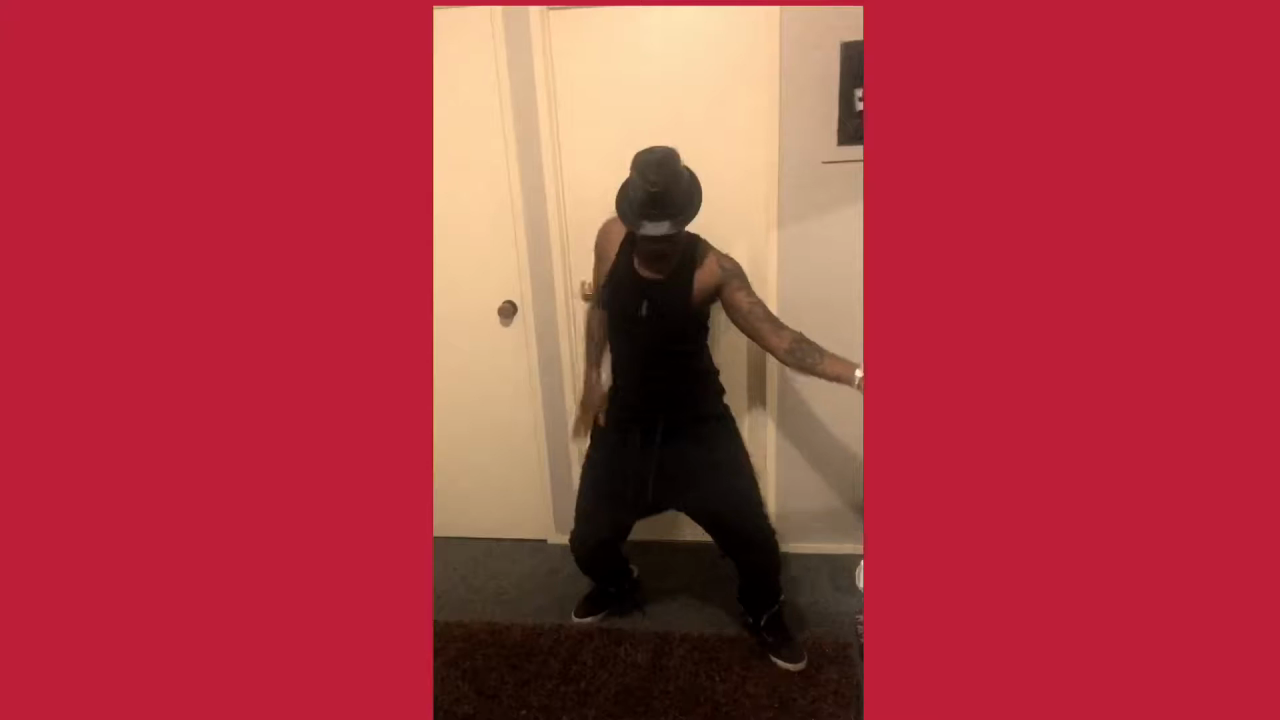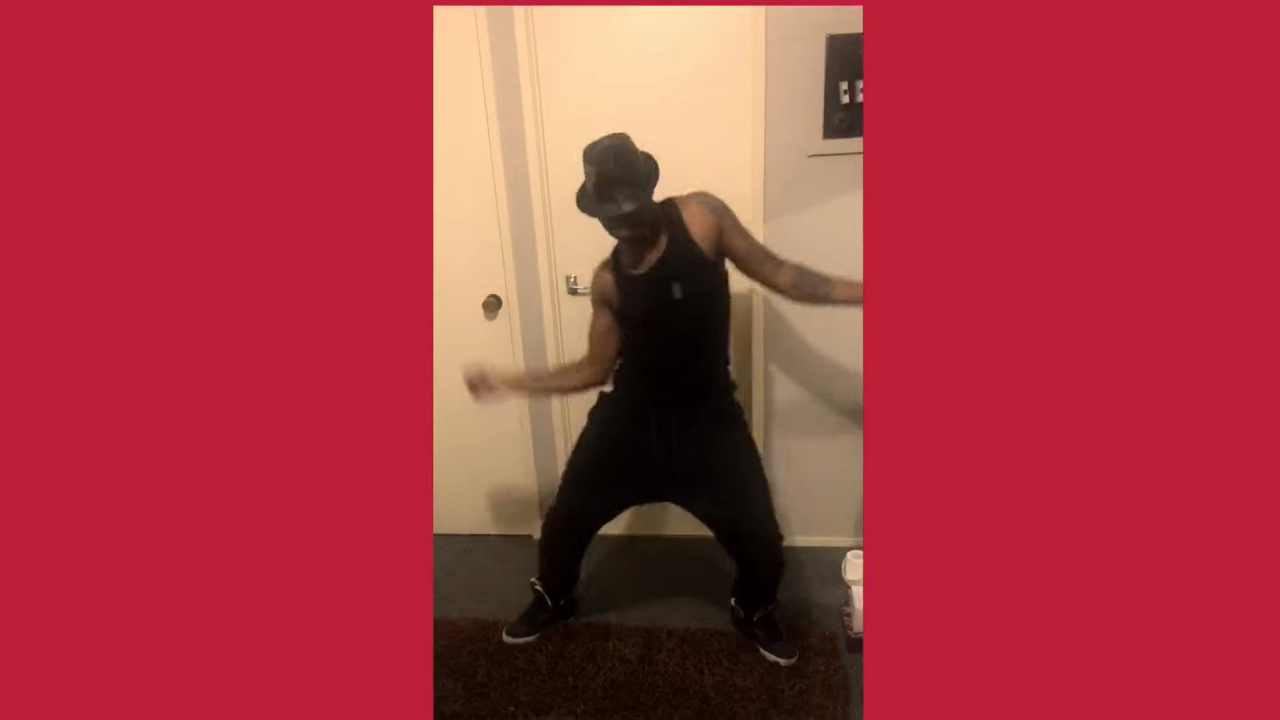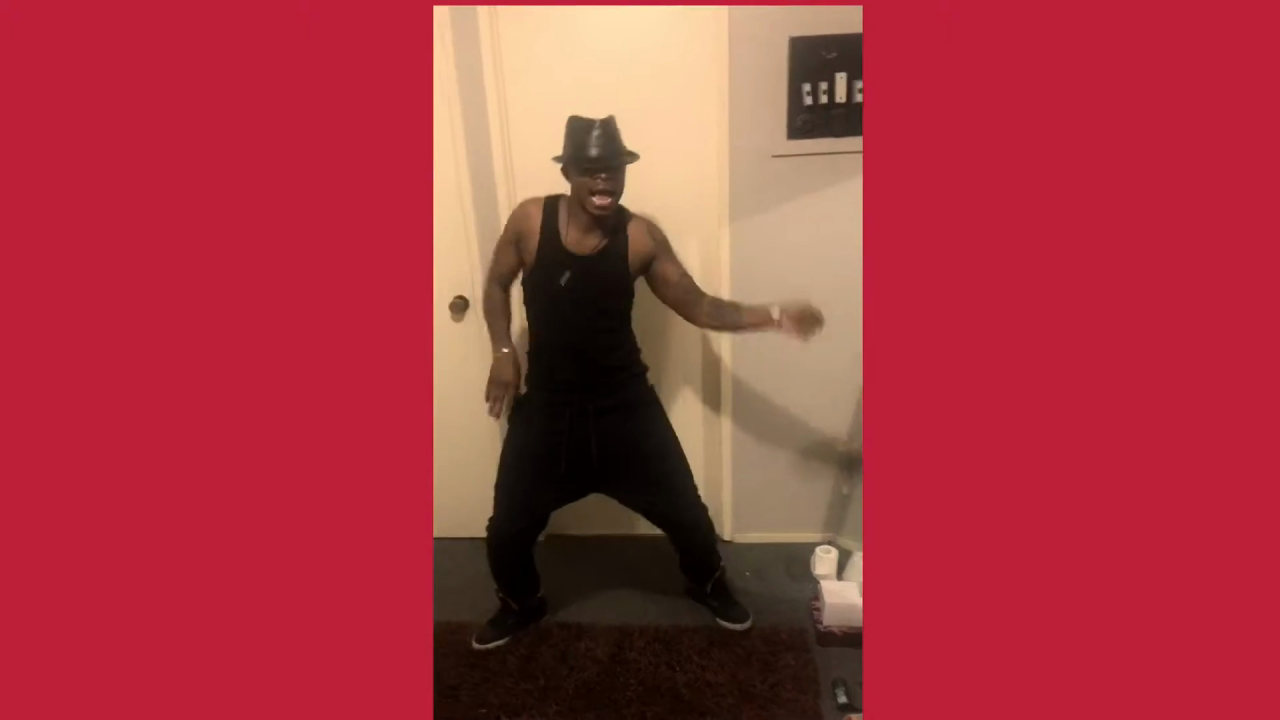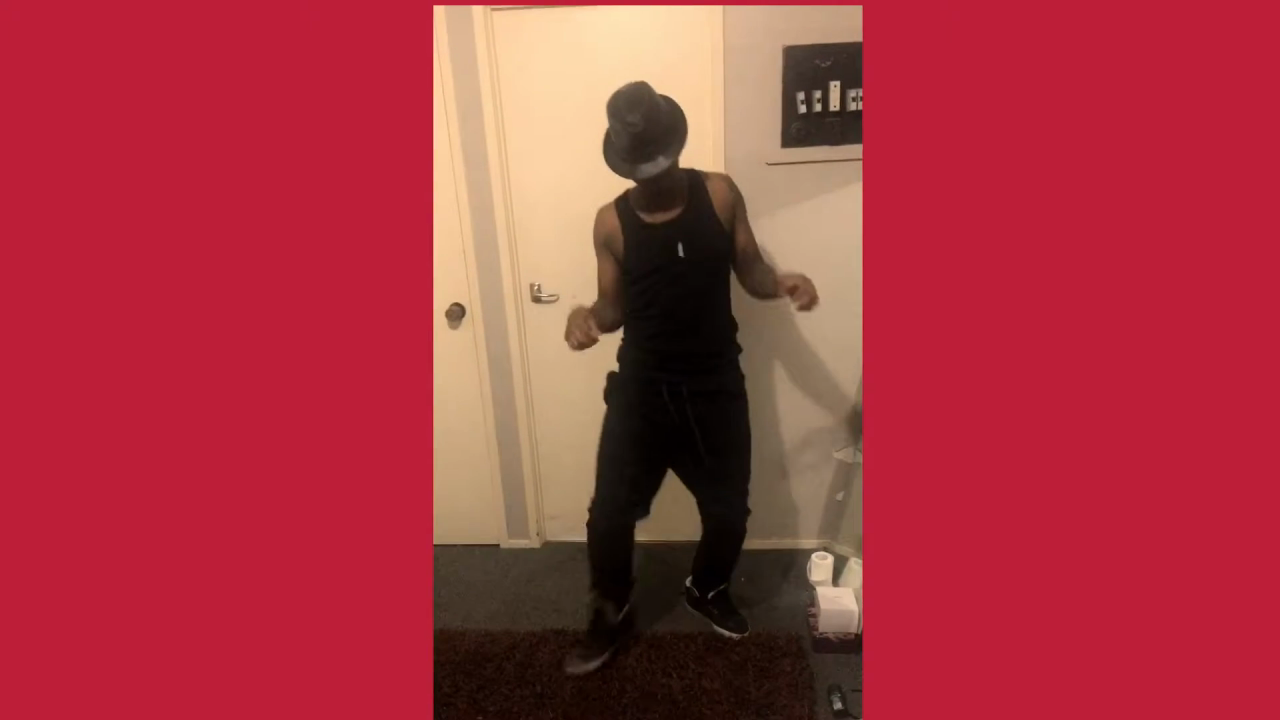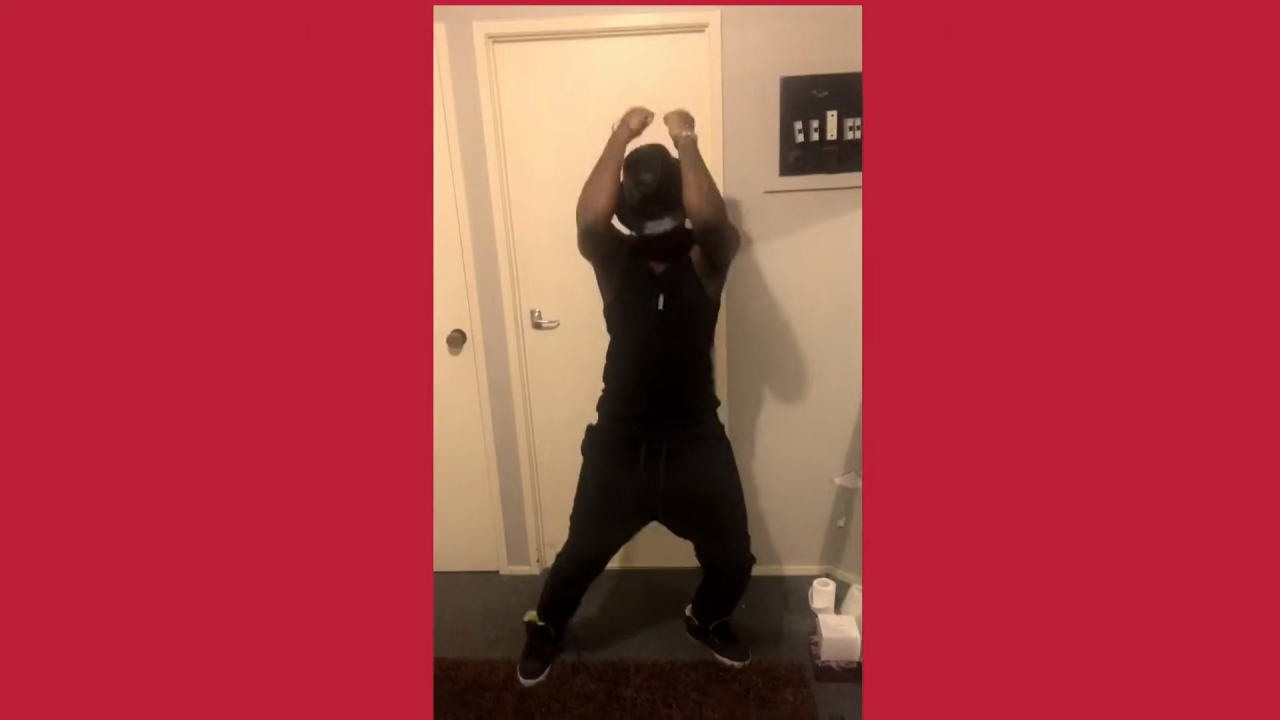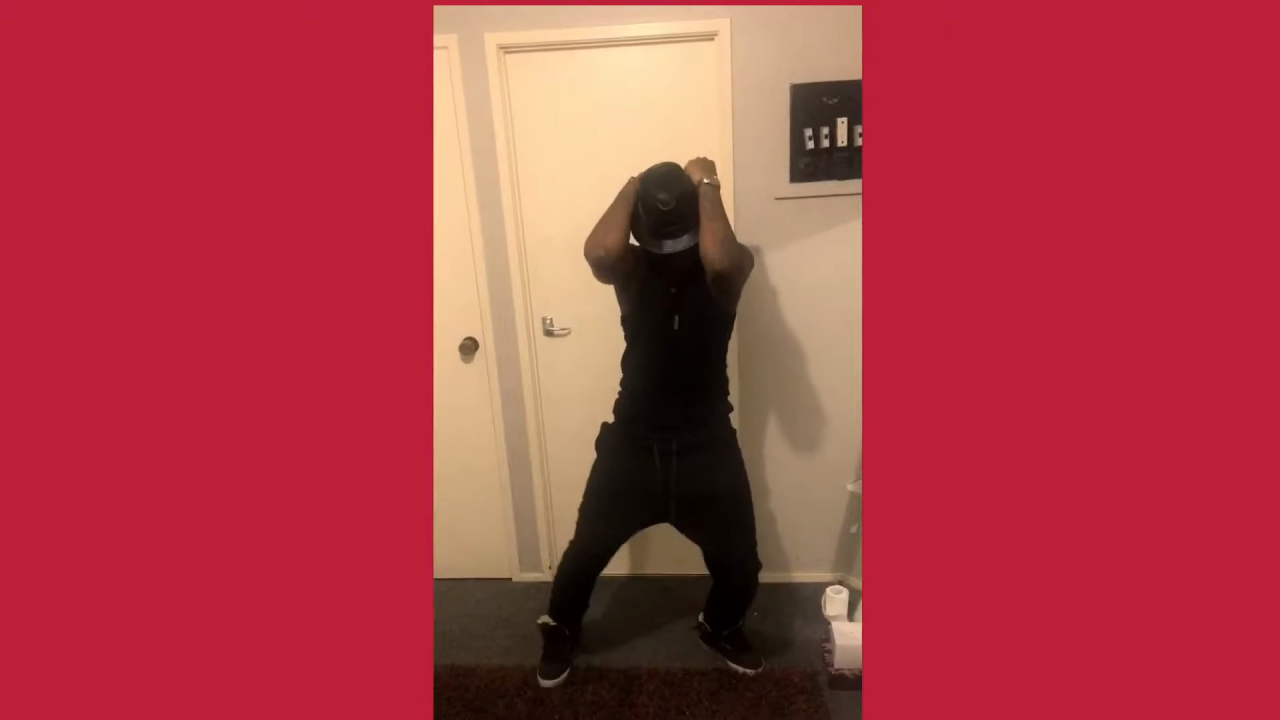
dt=0.7s
person 1, frame 1
left shoulder: (712, 268)
right shoulder: (611, 238)
left elbow: (777, 338)
left wrist: (858, 374)
right wrist: (592, 380)
left hip: (697, 428)
right hip: (624, 426)
left knee: (754, 540)
right knee: (589, 541)
left ankle: (765, 617)
right ankle: (617, 587)
person 1, frame 2
left shoulder: (702, 216)
right shoulder: (608, 277)
left elbow: (777, 274)
right elbow: (597, 368)
left wrist: (862, 291)
right wrist: (511, 383)
left hip: (709, 419)
right hip: (629, 418)
left knee: (759, 538)
right knee: (566, 520)
left ankle: (754, 612)
right ankle: (552, 600)
person 1, frame 3
left shoulder: (640, 237)
right shoulder: (530, 217)
left elbow: (699, 307)
right elbow: (496, 283)
left wrist: (776, 316)
right wrist: (503, 352)
left hip: (624, 407)
right hip: (546, 410)
left knee: (688, 518)
right knee: (508, 530)
left ankle: (708, 584)
right ankle: (520, 603)
person 1, frame 4
left shoulder: (720, 194)
right shoulder: (611, 222)
left elbow: (752, 272)
right elbow: (613, 306)
left wrist: (788, 284)
right wrist: (590, 316)
left hip: (715, 386)
right hip: (642, 387)
left knee: (727, 508)
right knee: (610, 512)
left ankle: (706, 589)
right ankle: (611, 614)
person 1, frame 5
left shoulder: (709, 252)
right shoulder: (612, 254)
left elbow: (708, 213)
right elbow: (590, 215)
left wrist: (684, 138)
right wrist: (623, 137)
left hip: (695, 440)
right hip: (620, 440)
left knee: (733, 560)
right knee: (582, 555)
left ankle: (708, 619)
right ankle: (545, 628)
person 1, frame 6
left shoulder: (731, 268)
right shoulder: (630, 269)
left elbow: (721, 258)
right elbow: (597, 251)
left wrist: (707, 184)
right wrist: (631, 189)
left hip: (707, 443)
right hip: (633, 440)
left knee: (740, 565)
right knee: (587, 549)
left ankle: (720, 627)
right ankle: (560, 628)
